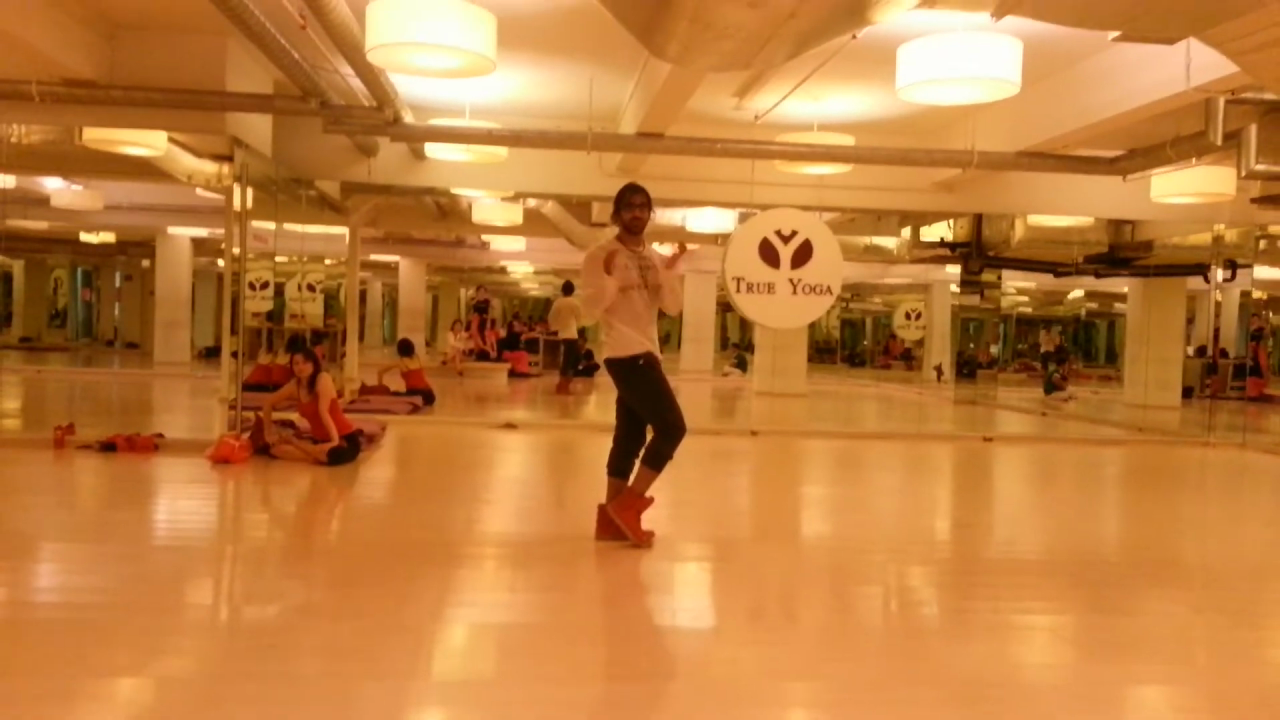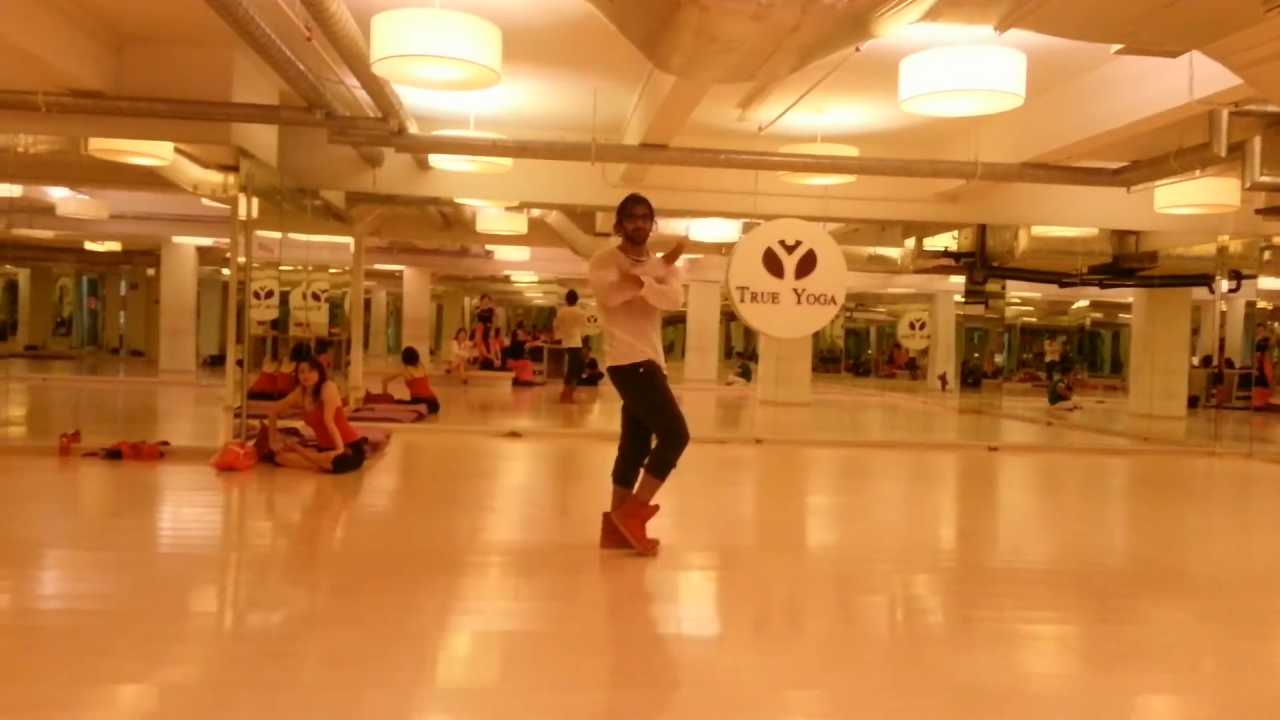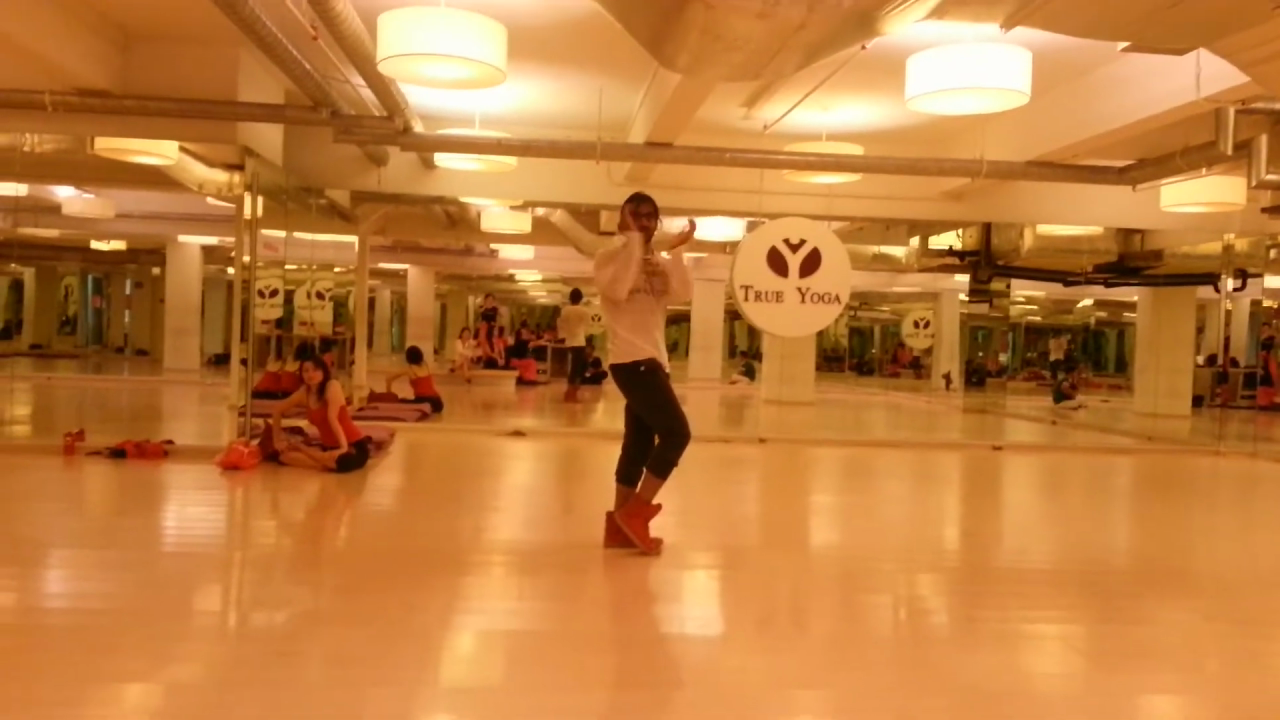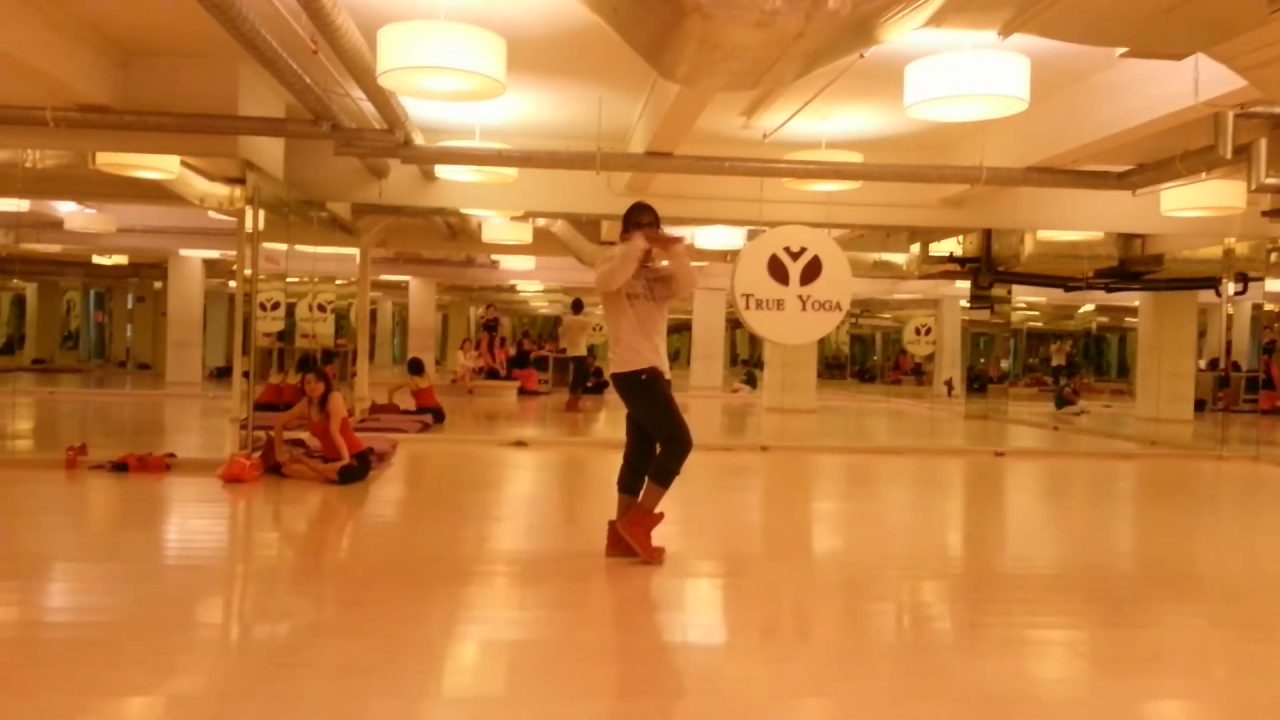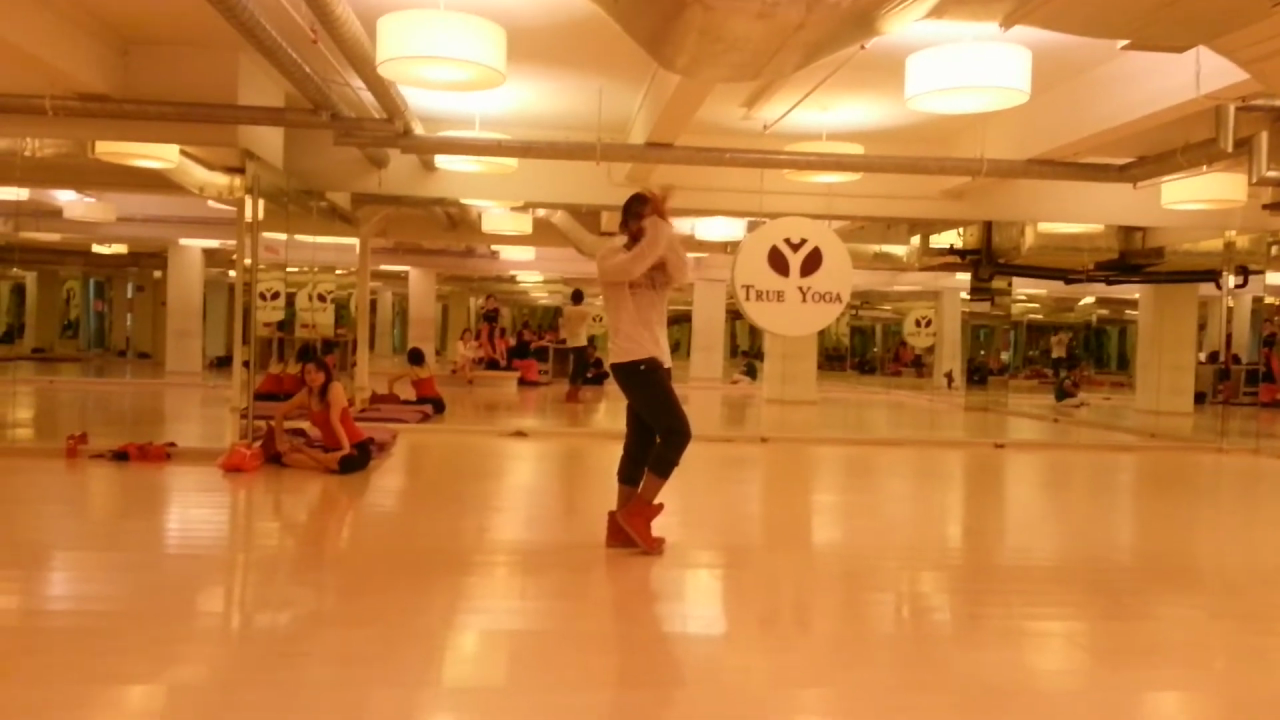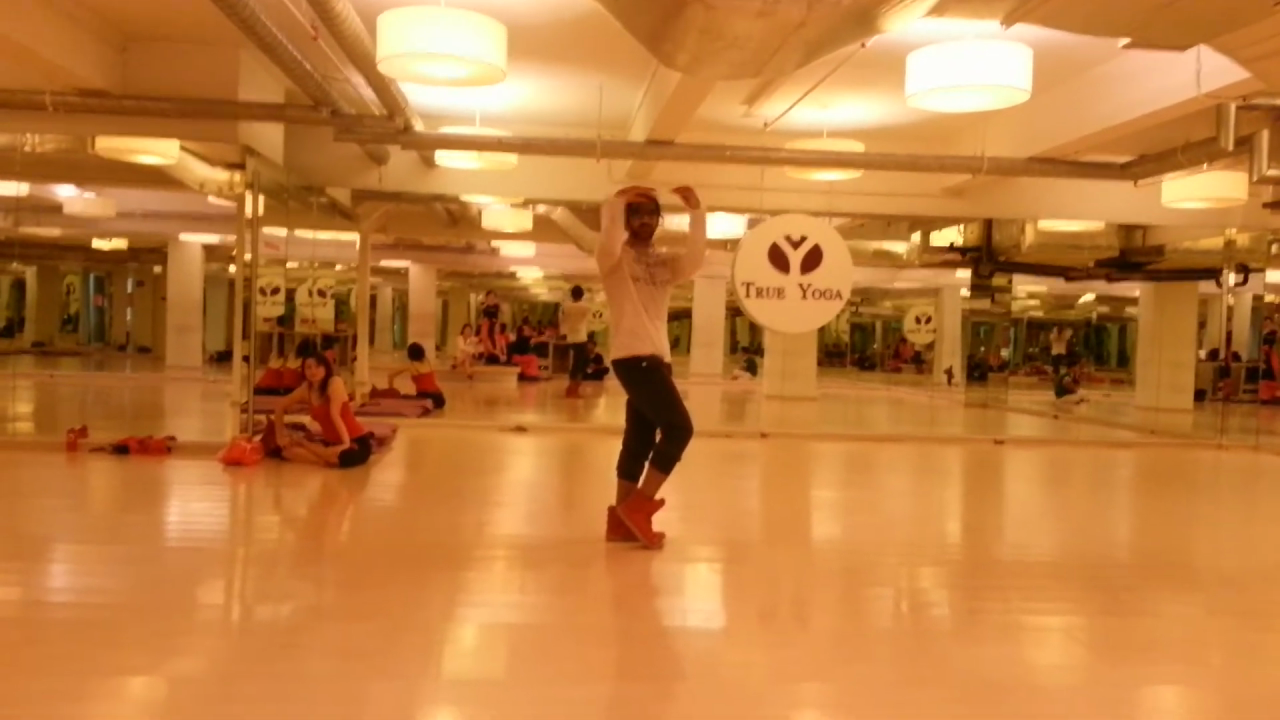
dt=0.2s
person 1, frame 1
left shoulder: (657, 258)
right shoulder: (601, 254)
left elbow: (674, 307)
right elbow: (590, 308)
left wrist: (673, 271)
right wrist: (611, 276)
left hip: (646, 355)
right hip: (626, 355)
left knee: (630, 437)
right knee: (672, 426)
left ankle: (611, 516)
right ankle: (629, 503)
person 1, frame 2
left shoulder: (664, 268)
right shoulder: (604, 261)
left elbow: (673, 300)
right elbow: (613, 294)
left wrist: (642, 281)
right wrist: (660, 265)
left hip: (651, 363)
right hip: (628, 363)
left knee: (636, 445)
right knee: (675, 433)
left ankle: (616, 525)
right ankle: (633, 511)
person 1, frame 3
left shoulder: (665, 266)
right shoulder: (609, 256)
left elbow: (682, 292)
right elbow: (616, 289)
left wrist: (680, 250)
right wrist: (630, 239)
left hip: (655, 362)
right hip: (630, 361)
left knee: (639, 444)
right knee: (676, 432)
left ankle: (619, 524)
right ankle: (636, 510)
person 1, frame 4
left shoulder: (665, 272)
right shoulder: (613, 264)
left elbow: (684, 285)
right elbow: (608, 282)
left wrist: (676, 248)
right wrist: (635, 243)
left hip: (654, 370)
right hip: (632, 369)
left knee: (641, 452)
right knee: (678, 441)
left ankle: (622, 531)
right ankle: (639, 520)
person 1, frame 5
left shoulder: (664, 263)
right shoulder: (611, 257)
left elbow: (678, 274)
right elbow: (634, 266)
left wrist: (659, 225)
right wrist: (653, 222)
left hip: (655, 360)
right hip: (631, 361)
left knee: (640, 443)
right knee: (677, 432)
left ankle: (622, 522)
right ankle: (638, 511)
person 1, frame 6
left shoulder: (667, 259)
right shoulder: (615, 257)
left elbow: (693, 261)
right elbow: (608, 247)
left wrist: (696, 215)
right wrist: (616, 202)
left hip: (655, 357)
right hip: (632, 356)
left knee: (640, 439)
right knee: (678, 426)
left ankle: (624, 513)
right ankle: (642, 505)
